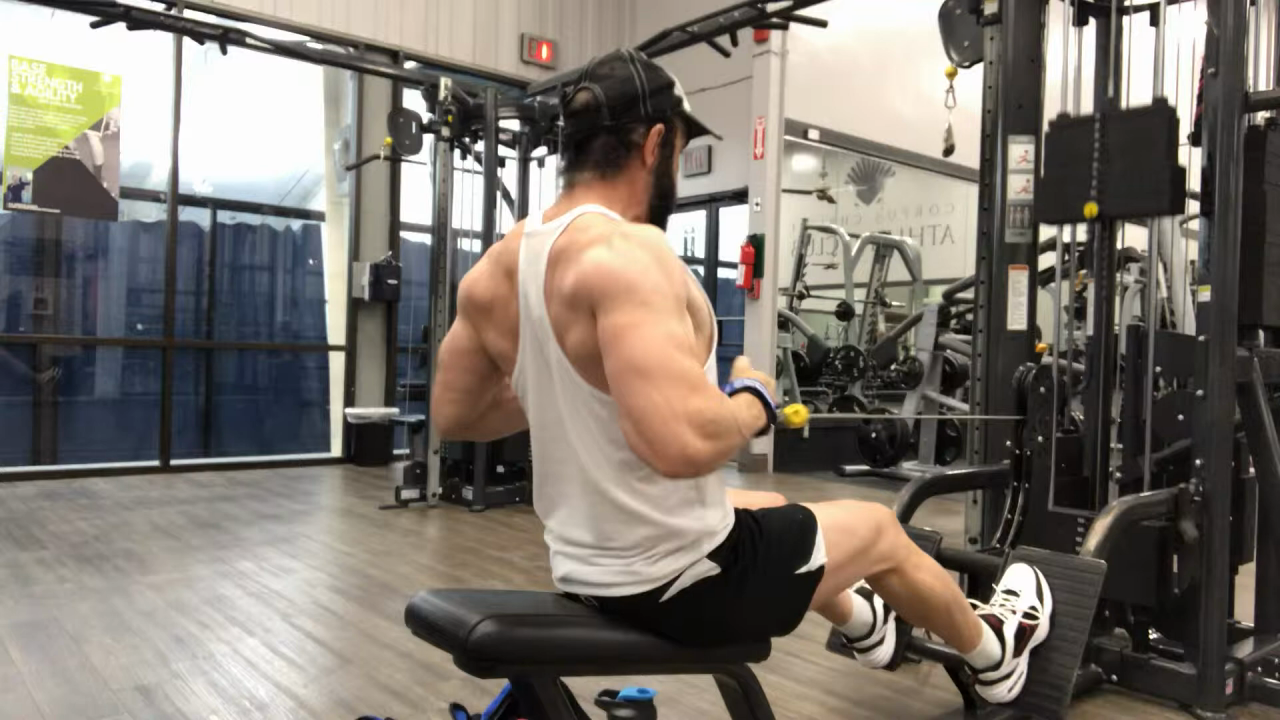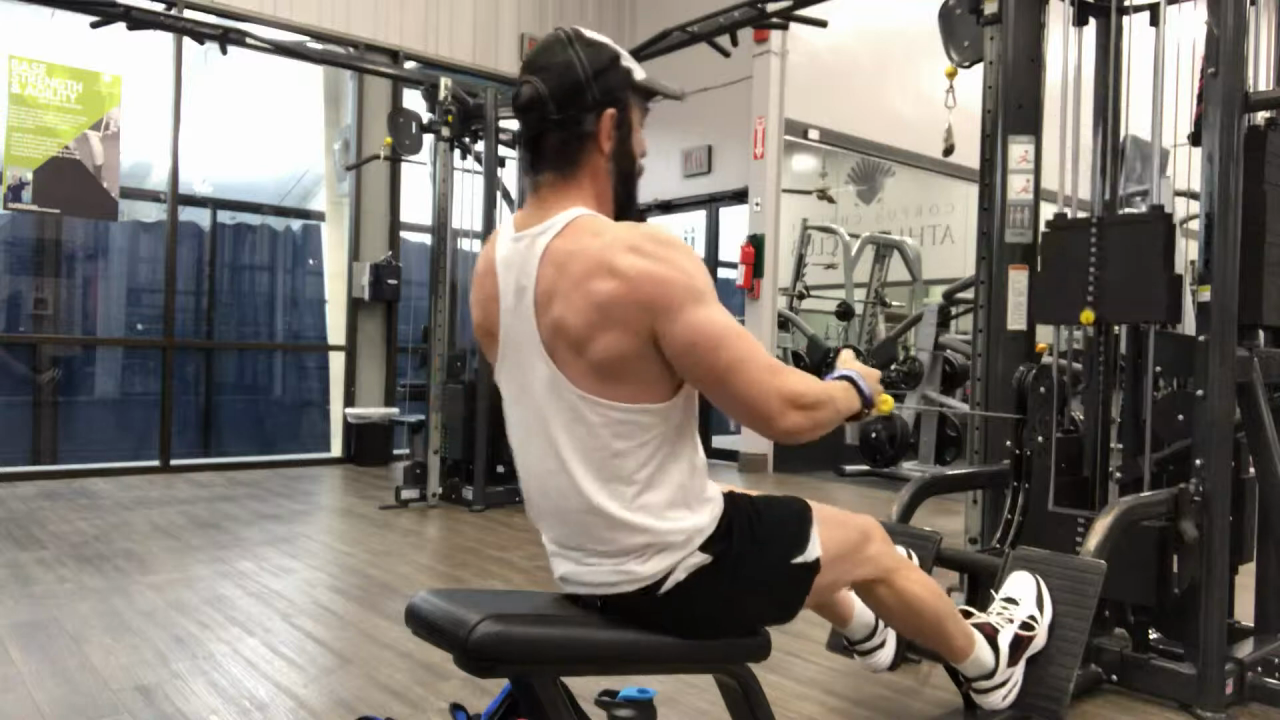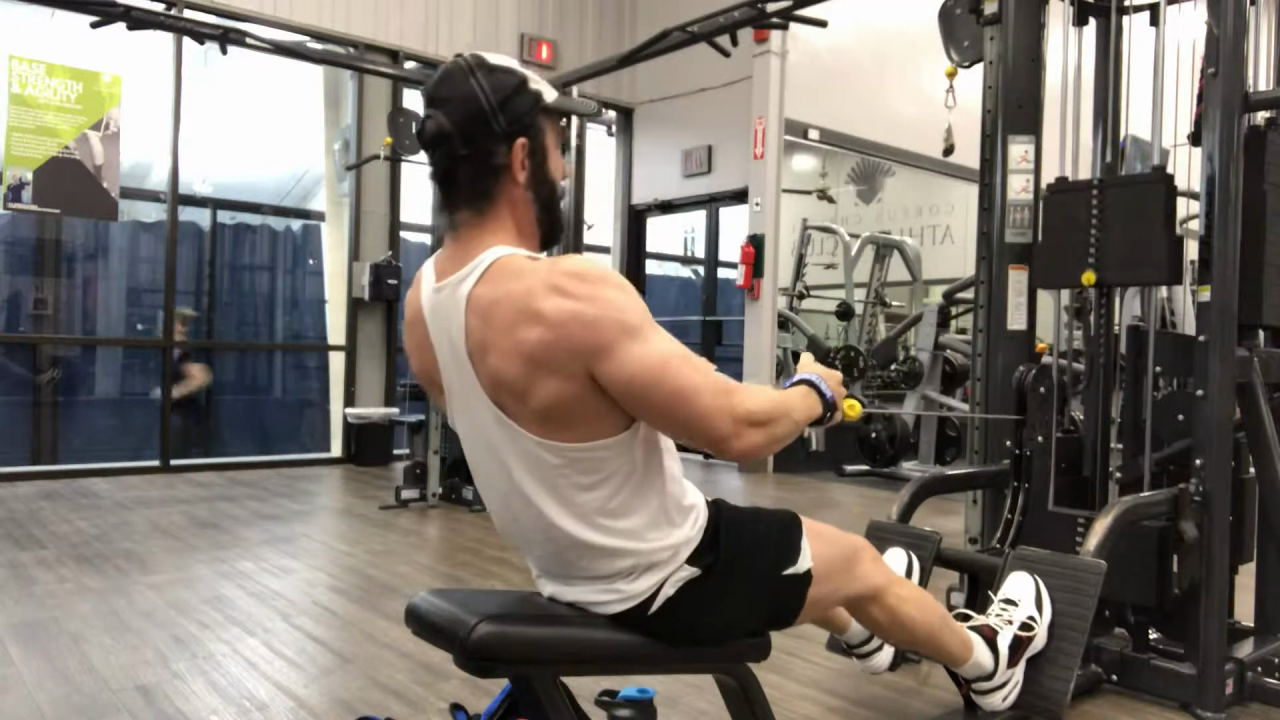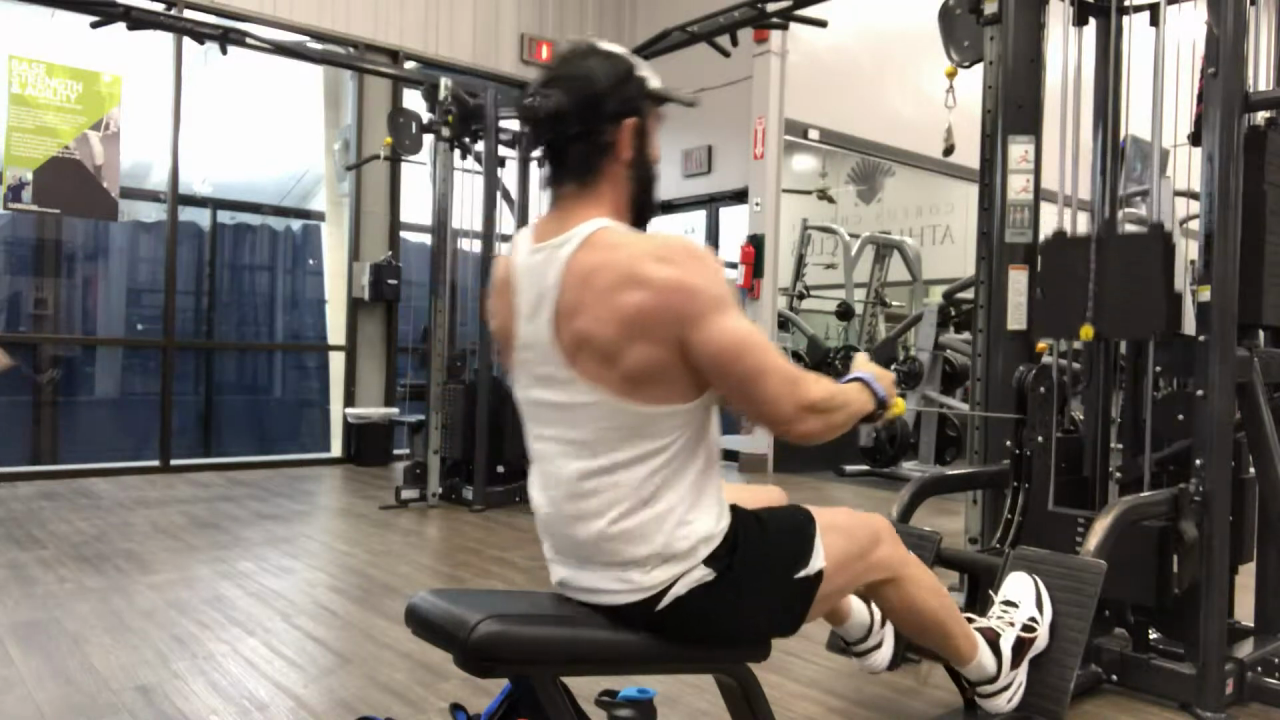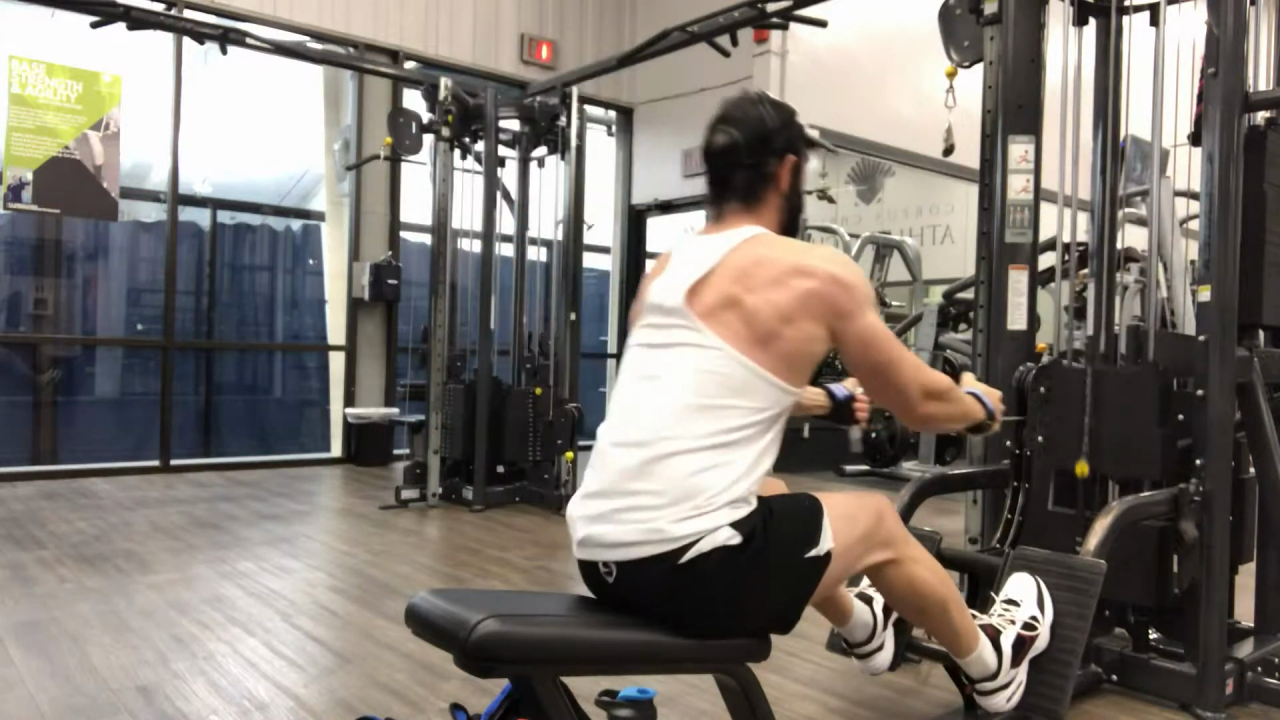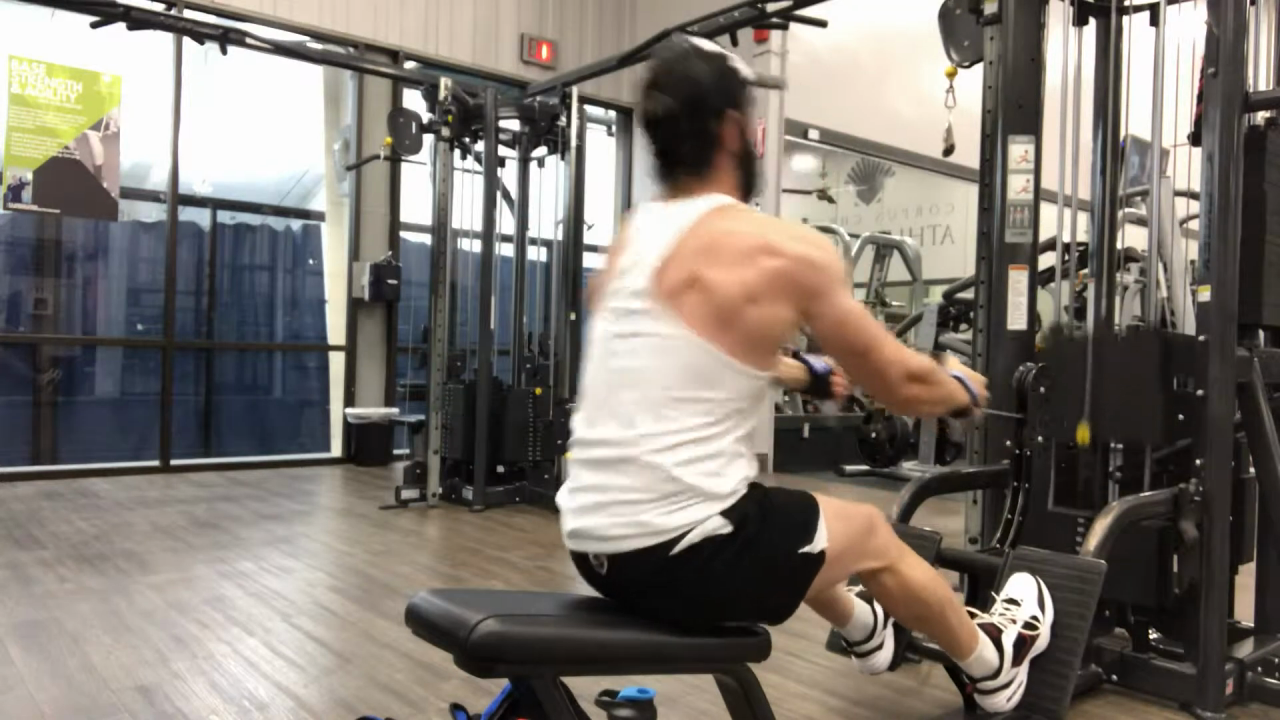
dt=0.5s
person 1, frame 1
left shoulder: (495, 266)
right shoulder: (626, 255)
left elbow: (454, 417)
right elbow: (684, 443)
right wrist: (755, 397)
left hip: (584, 569)
right hip: (680, 580)
left knee: (772, 508)
right knee: (876, 529)
left ankle: (865, 624)
right ankle: (993, 652)
person 1, frame 2
left shoulder: (493, 261)
right shoulder: (636, 260)
right elbow: (785, 412)
right wrist: (854, 385)
left hip: (582, 566)
right hip: (668, 572)
left knee: (779, 520)
right knee: (865, 542)
left ankle: (865, 630)
right ankle: (988, 663)
person 1, frame 3
left shoulder: (424, 298)
right shoulder: (568, 297)
right elbow: (738, 429)
left wrist: (661, 375)
right wrist: (813, 393)
left hip: (573, 572)
right hip: (659, 584)
left knee: (764, 531)
right knee: (856, 558)
left ankle: (864, 631)
right ankle: (986, 662)
person 1, frame 4
left shoulder: (510, 270)
right shoulder: (661, 269)
right elbow: (799, 413)
right wrist: (869, 390)
left hip: (584, 572)
right hip: (670, 584)
left knee: (767, 502)
right knee: (872, 539)
left ankle: (864, 628)
person 1, frame 5
left shoulder: (665, 267)
right shoulder: (818, 274)
right elbow: (919, 401)
left wrist: (829, 399)
right wrist: (979, 404)
left hip: (600, 555)
right hip: (689, 565)
left knee: (769, 501)
right knee: (876, 522)
left ankle: (866, 629)
right ankle: (992, 667)
person 1, frame 6
left shoulder: (629, 237)
right shoulder: (780, 251)
right elbow: (900, 384)
left wrist: (807, 372)
right wrist: (962, 388)
left hip: (595, 544)
right hip: (682, 551)
left knee: (778, 513)
right knee: (869, 532)
left ankle: (864, 629)
right ankle: (992, 665)
